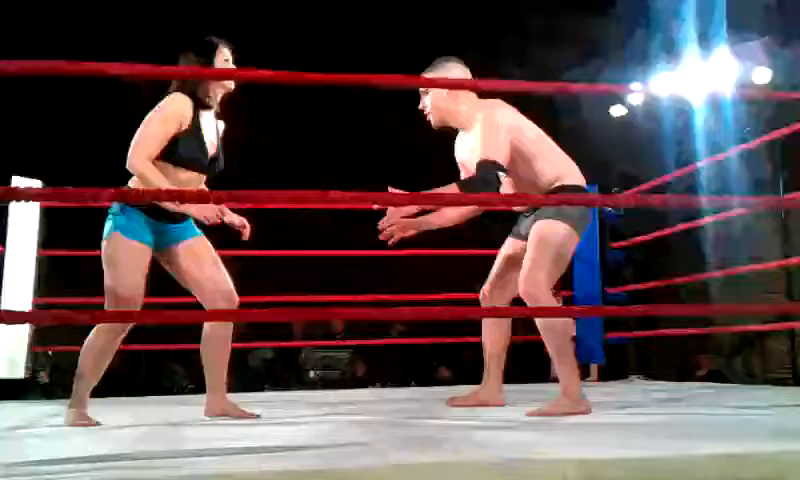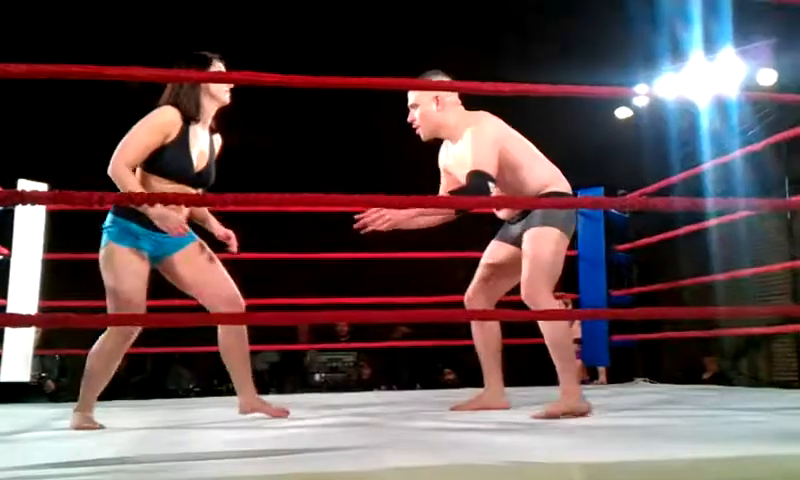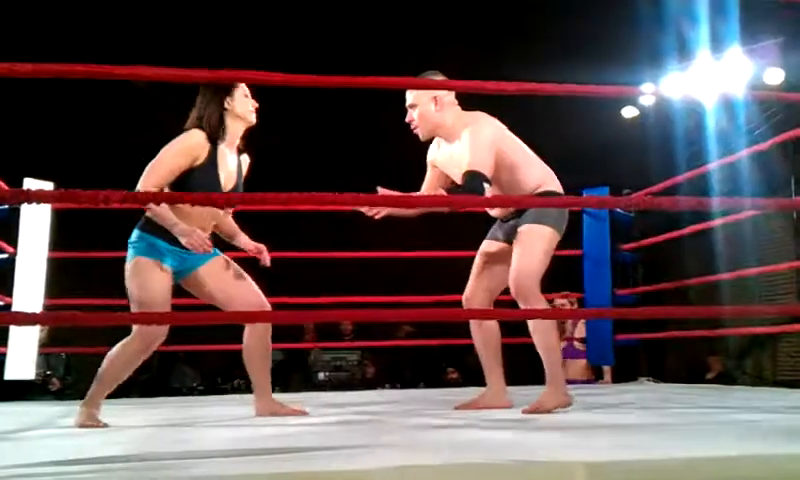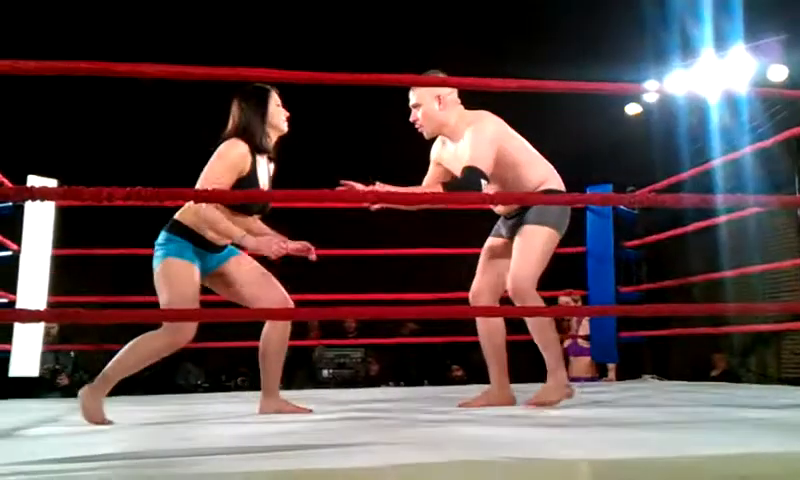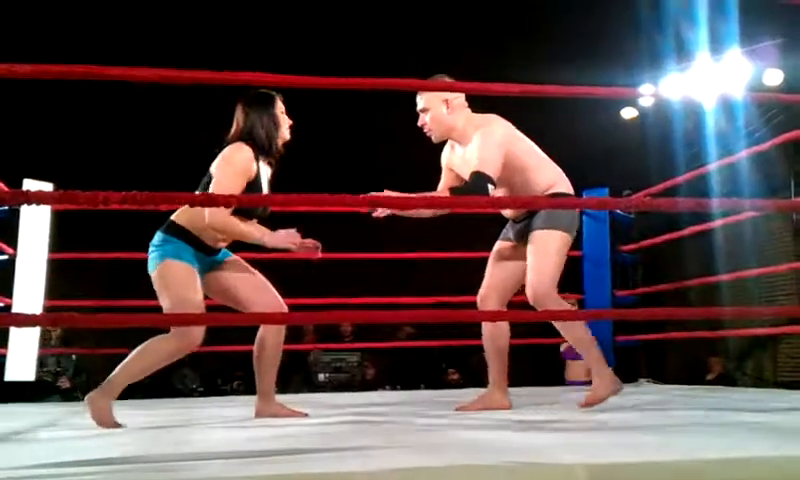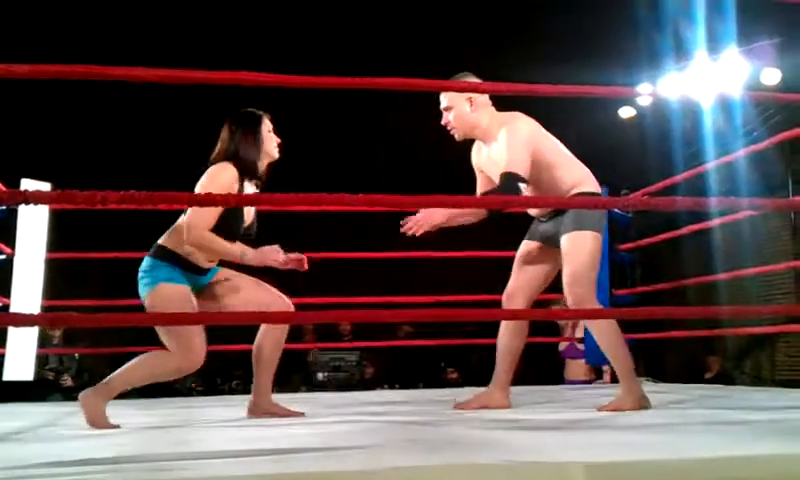
dt=0.2s
person 1, frame 1
left shoulder: (217, 123)
right shoulder: (178, 104)
right elbow: (136, 161)
left wrist: (225, 214)
right wrist: (185, 202)
left hip: (178, 226)
right hip: (135, 216)
left knee: (225, 299)
right knee: (122, 315)
left ankle: (217, 400)
right ankle: (76, 404)
person 1, frame 2
left shoulder: (215, 139)
right shoulder: (168, 117)
right elbow: (118, 167)
left wrist: (216, 227)
right wrist: (156, 211)
left hip: (173, 236)
right hip: (129, 228)
left knee: (231, 304)
right knee: (126, 324)
left ankle: (248, 397)
right ankle: (83, 408)
person 1, frame 3
left shoulder: (241, 159)
right shoulder: (196, 141)
right elbow: (146, 188)
left wrist: (243, 241)
right wrist: (178, 229)
left hip: (195, 251)
right hip: (154, 244)
left knee: (258, 309)
right knee: (151, 332)
left ankle: (264, 400)
right ankle: (88, 406)
person 1, frame 4
left shoulder: (267, 163)
right shoulder: (237, 151)
right elbow: (201, 205)
left wrist: (284, 243)
right wrist: (248, 239)
left hip: (218, 252)
right hip: (181, 244)
left knee: (281, 306)
right knee: (181, 328)
left ankle: (271, 399)
right ankle: (95, 391)
person 1, frame 5
left shoulder: (264, 164)
right shoulder: (241, 153)
right elbow: (215, 217)
left wrist: (290, 243)
right wrist: (267, 238)
left hip: (211, 254)
right hip: (176, 246)
left knee: (275, 310)
right knee: (190, 334)
left ankle: (266, 402)
right ankle: (105, 392)
person 1, frame 6
left shoulder: (251, 187)
right shoulder: (224, 173)
right elbow: (193, 234)
left wrist: (276, 259)
right wrist: (250, 255)
left hip: (201, 274)
right hip: (166, 269)
left knee: (281, 308)
right knee: (191, 355)
left ankle: (261, 402)
right ankle: (98, 394)
person 2, frame 1
left shoulder: (492, 116)
right shoulder: (463, 143)
left elbow: (487, 182)
right elbow: (473, 201)
left wrist: (417, 201)
right wrist: (419, 223)
left hip: (563, 199)
right hip: (532, 212)
left knee: (532, 288)
right knee: (492, 295)
left ankle: (573, 395)
right ankle: (491, 389)
person 2, frame 2
left shoulder: (481, 128)
right shoulder: (448, 153)
left elbow: (478, 192)
right elbow: (451, 208)
left wrist: (411, 208)
right wrist: (398, 221)
left hip: (549, 205)
right hip: (516, 219)
left knee: (534, 293)
right knee: (477, 299)
left ankle: (572, 395)
right ankle: (493, 392)
person 2, frame 3
left shoulder: (479, 128)
right shoulder: (439, 152)
left elbow: (474, 191)
left wrist: (401, 200)
right wrist: (382, 204)
left hip: (541, 204)
right hip: (507, 219)
left knee: (522, 285)
right knee: (475, 299)
left ankle: (556, 387)
right ankle: (496, 391)
person 2, frame 4
left shoulder: (482, 127)
right shoulder: (443, 149)
left elbow: (469, 188)
right elbow: (427, 196)
left wrist: (400, 193)
right wrist: (376, 194)
left hip: (544, 202)
right hip: (511, 216)
left knee: (519, 286)
right knee: (481, 295)
left ankle: (558, 379)
right ankle: (500, 389)
person 2, frame 5
left shoulder: (490, 131)
right shoulder: (452, 153)
left elbow: (479, 192)
right elbow: (443, 202)
left wrist: (409, 200)
left hip: (554, 206)
right hip: (521, 220)
left knee: (539, 293)
right knee: (488, 299)
left ankle: (603, 375)
right ankle: (497, 392)
person 2, frame 6
left shoulder: (515, 129)
right shoulder: (480, 152)
left elbow: (510, 192)
right elbow: (483, 207)
left wrist: (444, 212)
right wrist: (438, 218)
left hip: (580, 204)
right hip: (546, 219)
left knee: (578, 296)
right knee: (513, 299)
left ankle: (632, 390)
right ankle: (498, 391)
